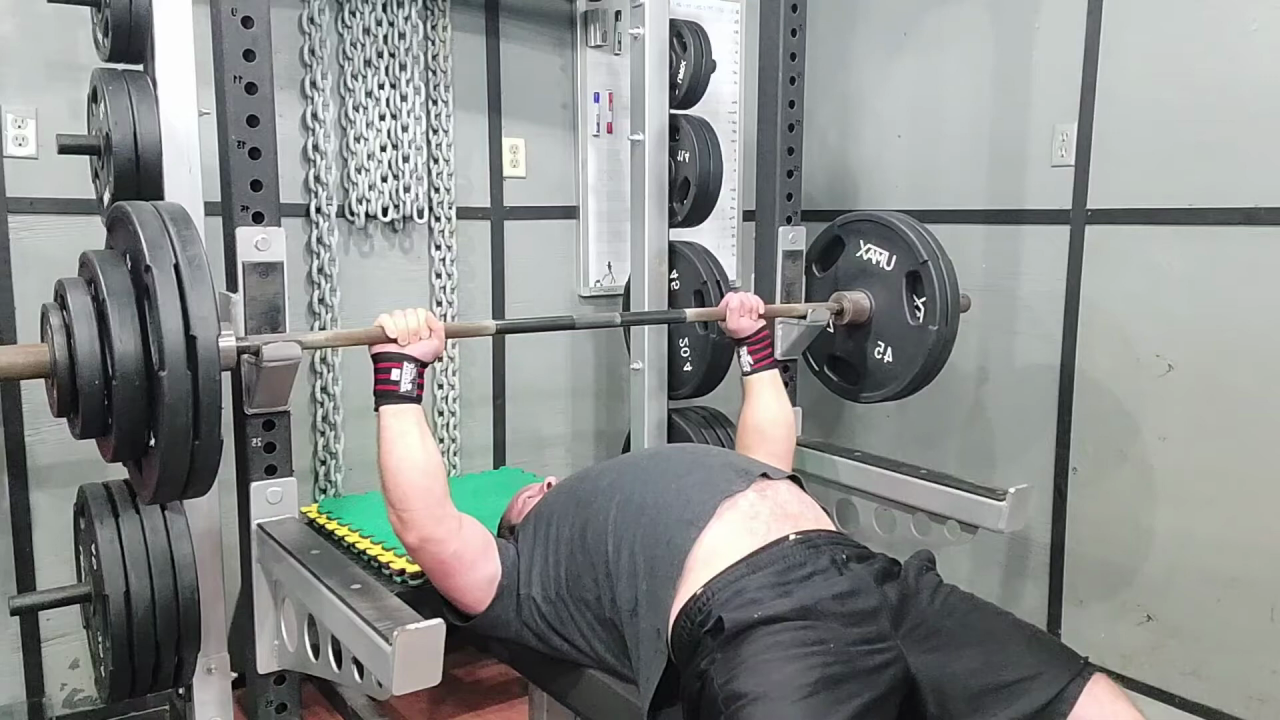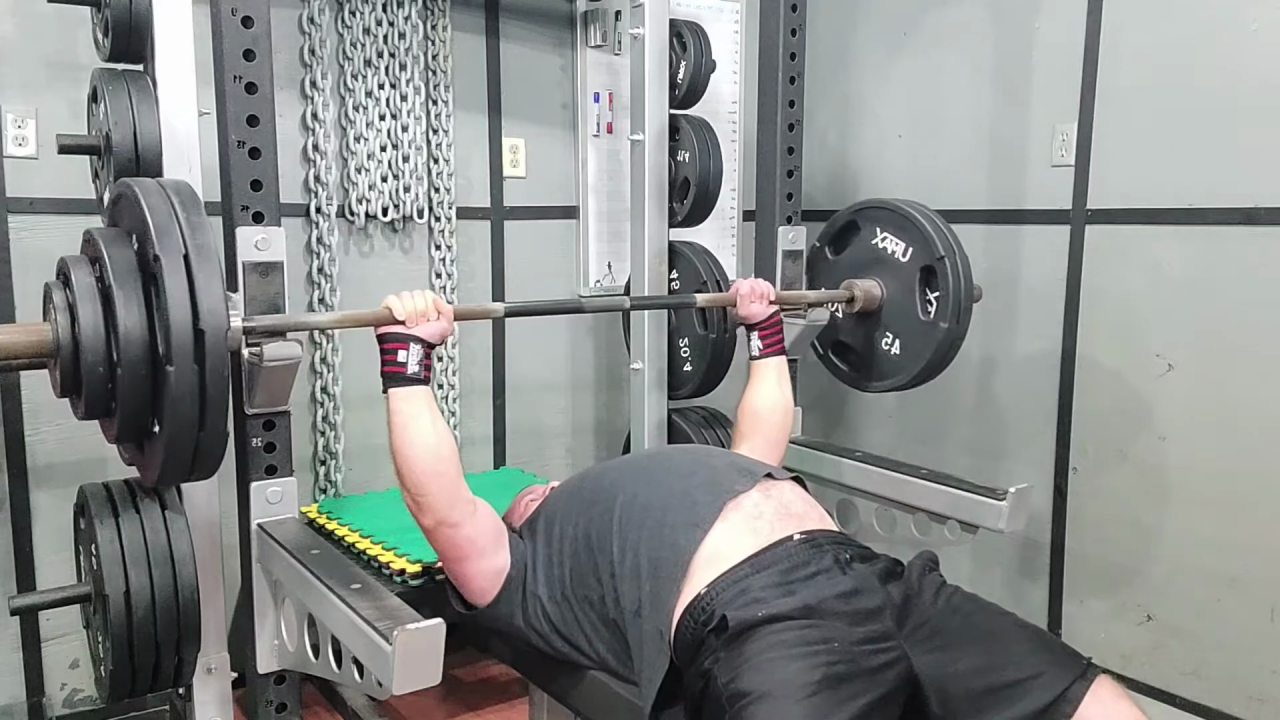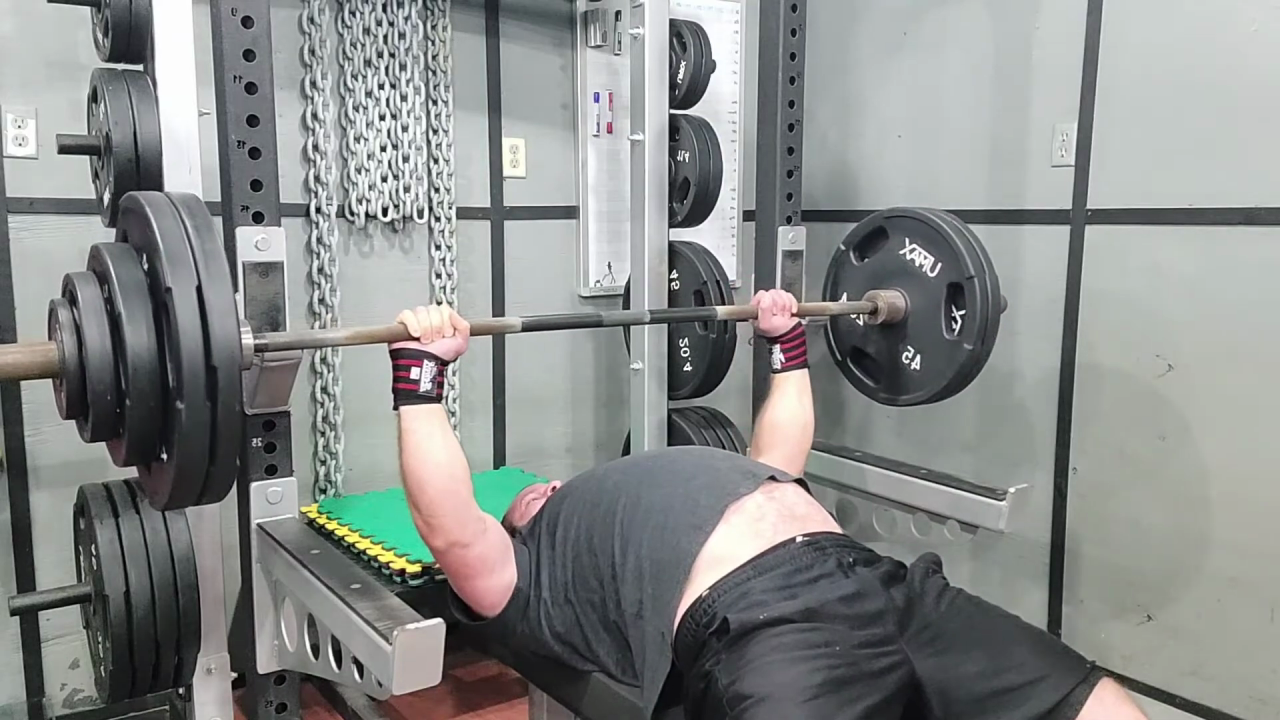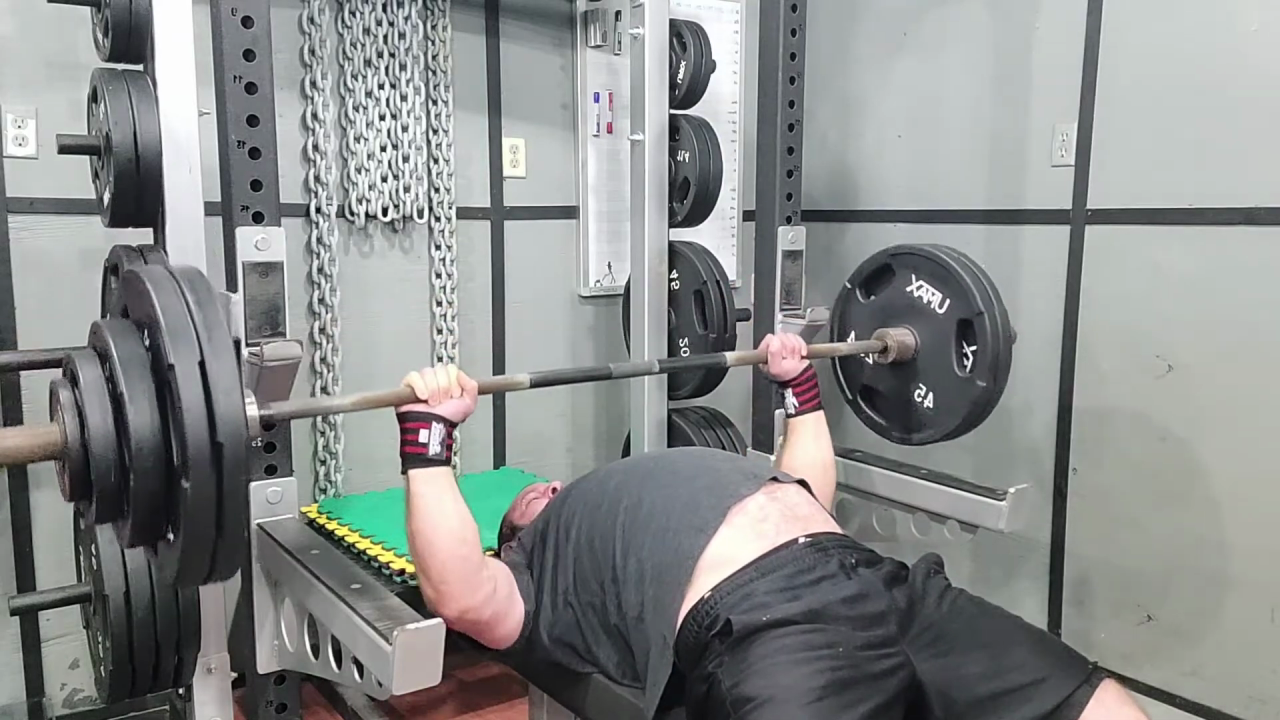
dt=1s
person 1, frame 1
left shoulder: (631, 500)
right shoulder: (527, 569)
left elbow: (768, 464)
right elbow: (428, 528)
left wrist: (756, 347)
right wrist: (400, 375)
left hip: (878, 583)
right hip: (747, 624)
person 1, frame 2
left shoulder: (639, 499)
right shoulder: (530, 573)
left elbow: (761, 447)
right elbow: (442, 506)
left wrist: (765, 330)
right wrist: (408, 357)
left hip: (880, 583)
right hip: (752, 624)
person 1, frame 3
left shoulder: (643, 503)
right shoulder: (533, 573)
left elbow: (779, 462)
right elbow: (451, 529)
left wrist: (786, 344)
right wrist: (421, 373)
right hip: (752, 627)
person 1, frame 4
left shoulder: (643, 509)
right shoulder: (537, 570)
left elbow: (808, 494)
right elbow: (462, 595)
left wrist: (798, 386)
right wrist: (429, 436)
left hip: (885, 586)
right hip: (753, 628)
